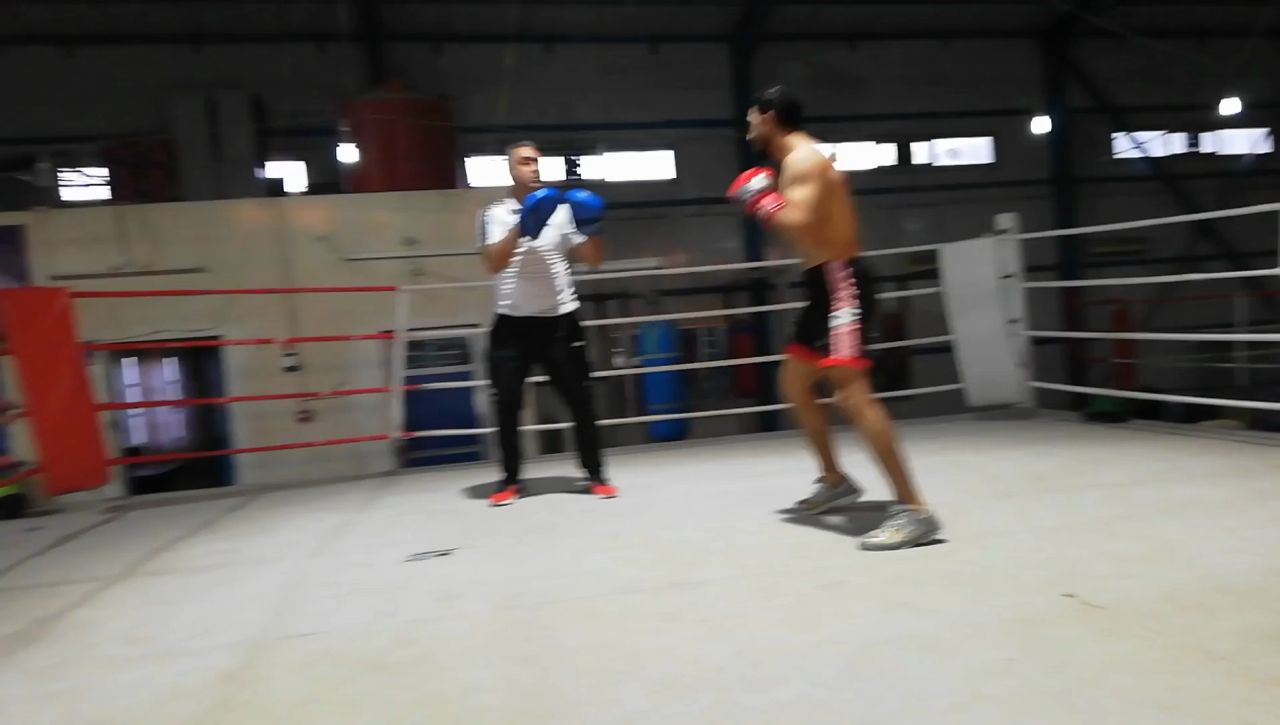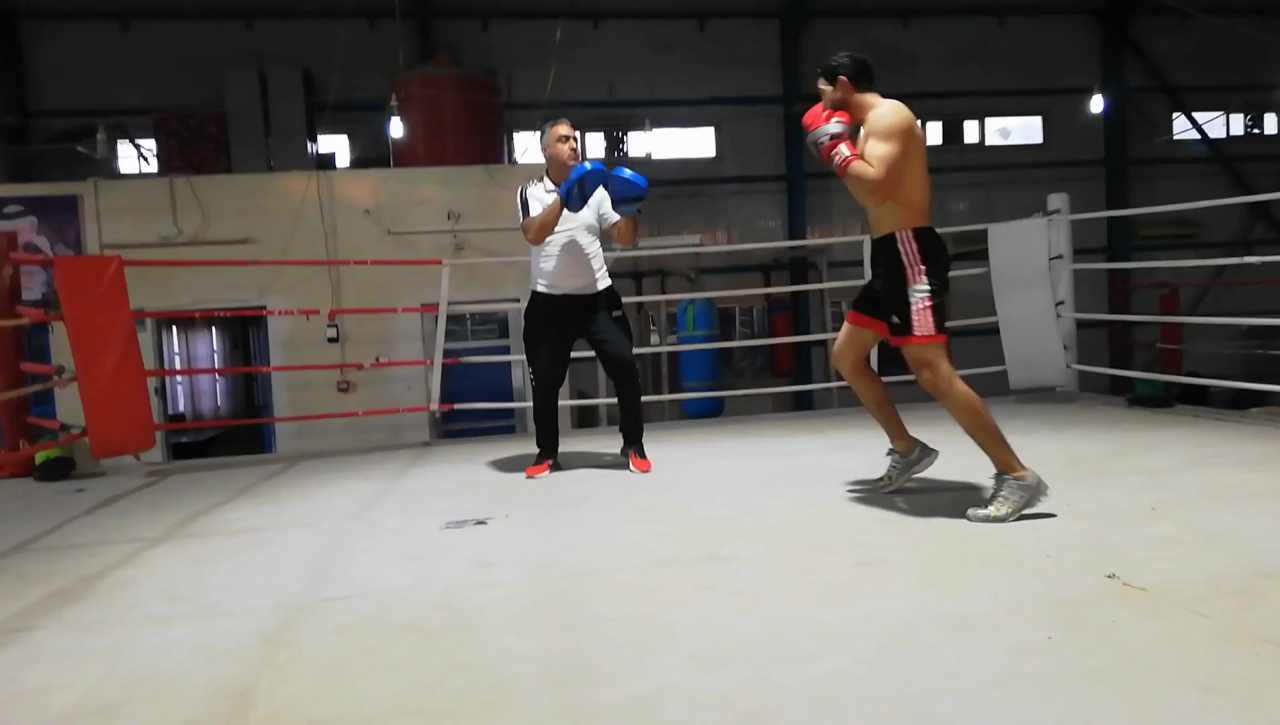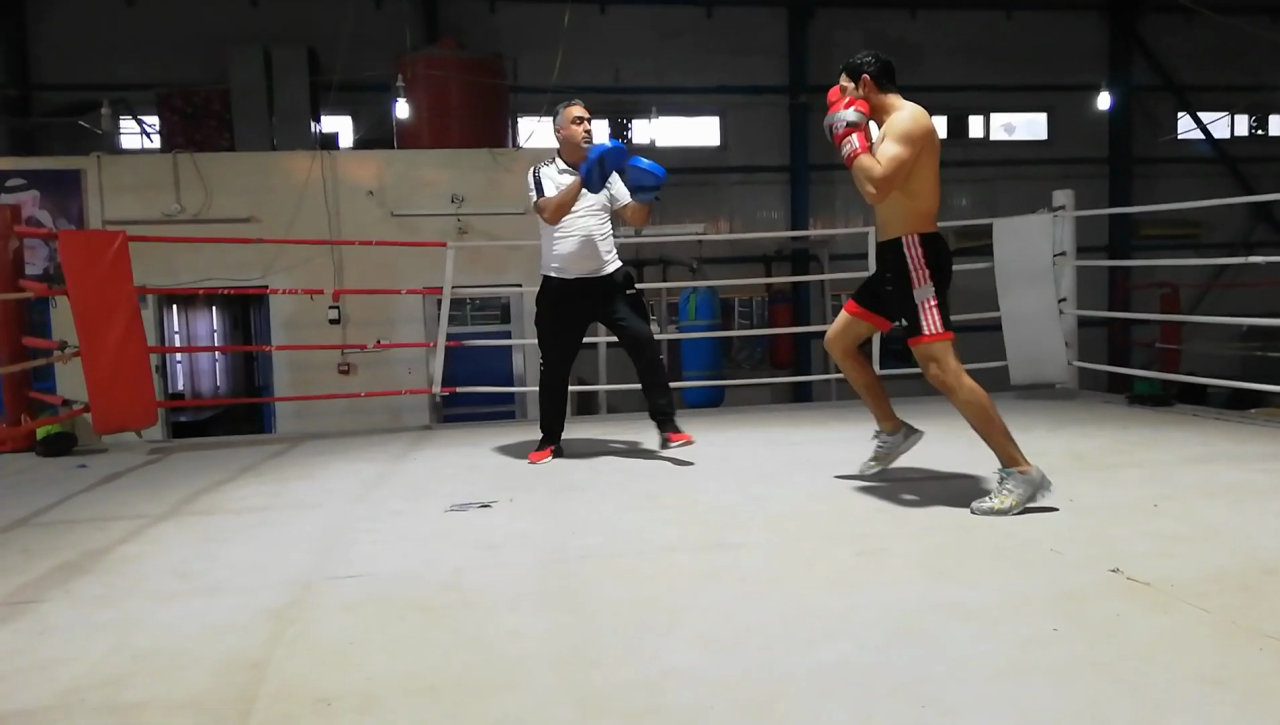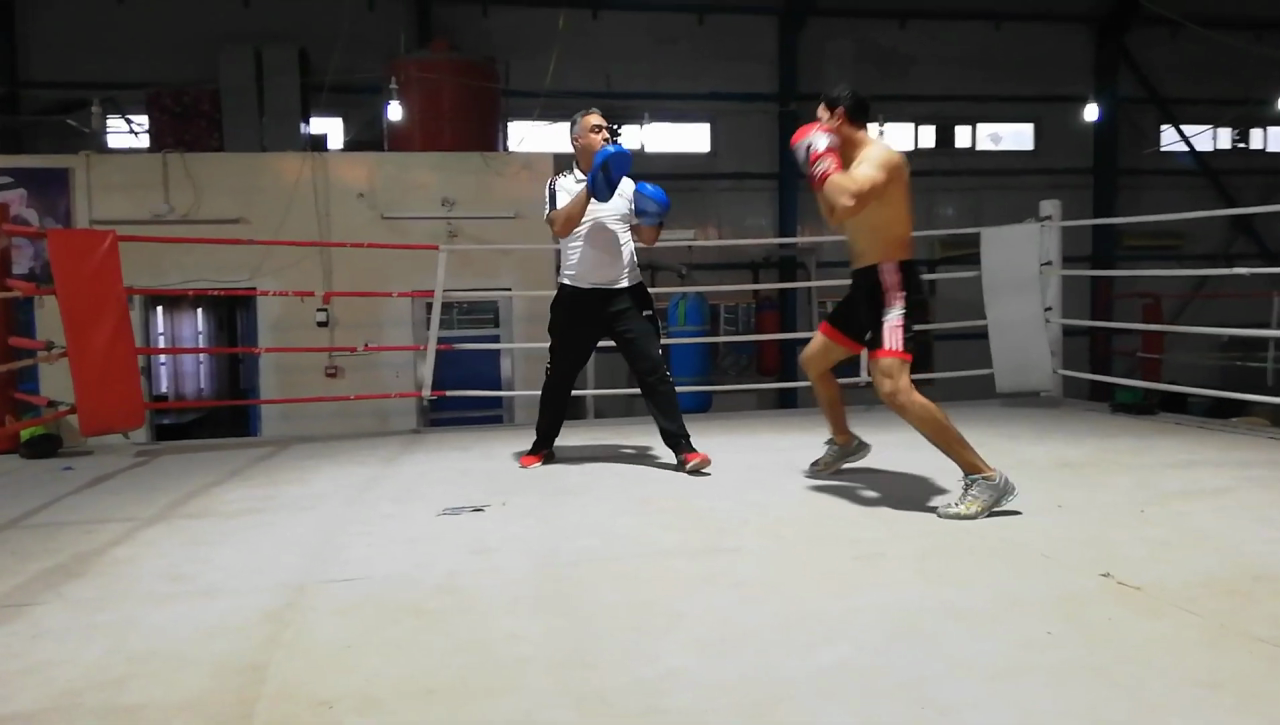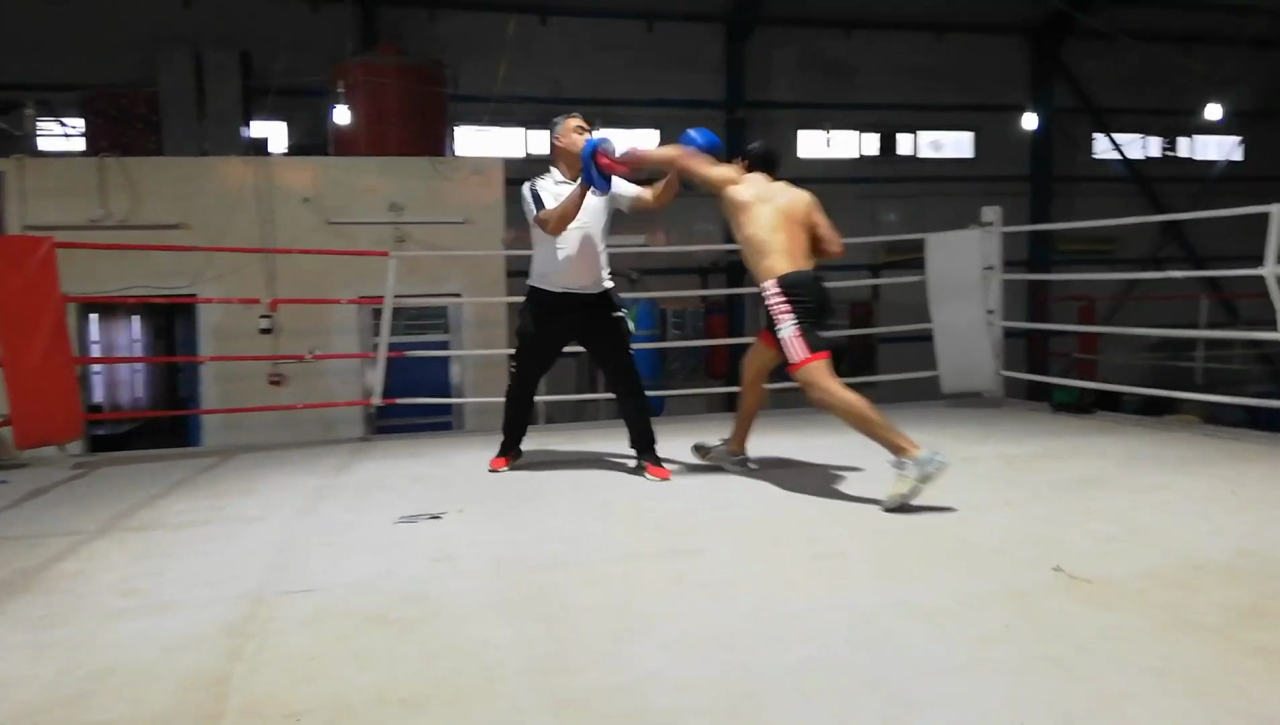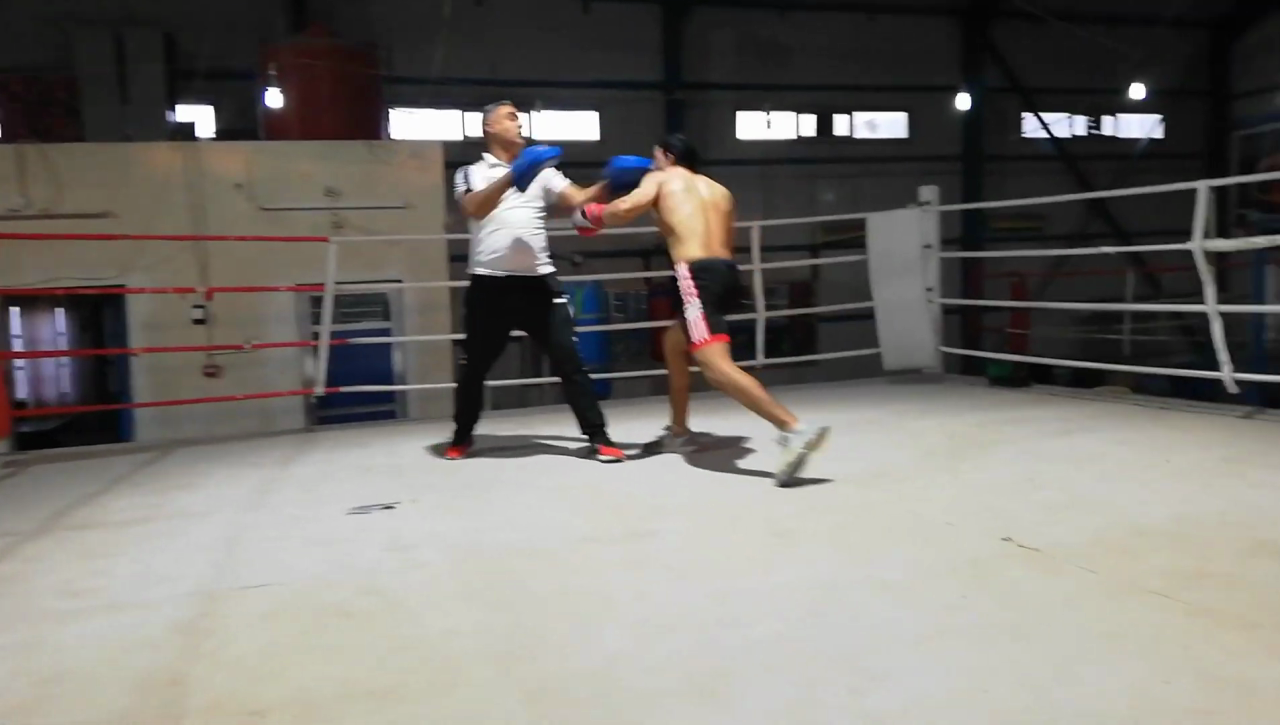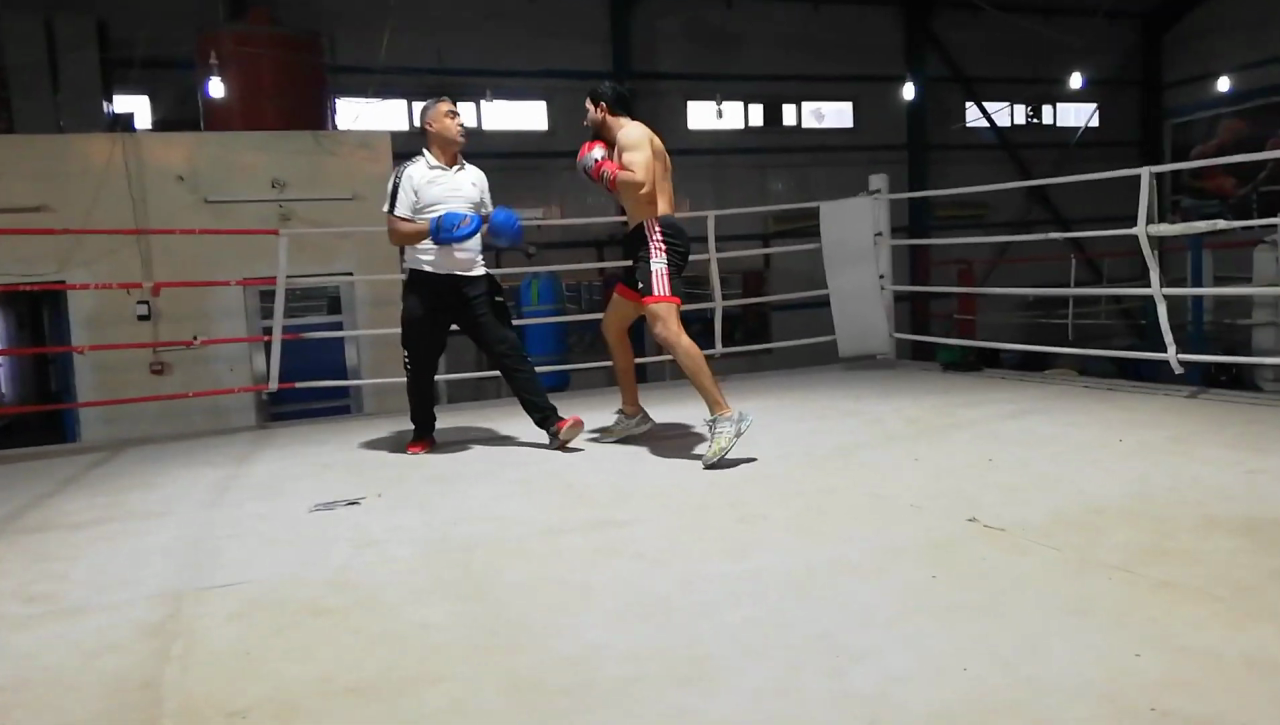
dt=0.2s
person 1, frame 1
left shoulder: (803, 156)
right shoulder: (798, 161)
left elbow: (800, 226)
left wrist: (760, 199)
right wrist: (763, 200)
left hip: (840, 283)
right hip: (826, 284)
left knee: (851, 394)
right knee: (794, 384)
left ankle: (913, 510)
right ankle: (834, 480)
person 1, frame 2
left shoulder: (888, 115)
right shoulder: (874, 124)
left elbow: (873, 187)
left wrist: (836, 145)
right wrist: (838, 150)
left hip: (910, 254)
right hip: (891, 259)
left knee: (933, 373)
right knee: (844, 356)
left ankle: (1018, 478)
right ankle: (907, 449)
person 1, frame 3
left shoulder: (908, 119)
right shoulder: (890, 126)
left elbow: (877, 187)
right elbow: (874, 192)
left wrist: (851, 133)
right wrist: (853, 140)
left hip: (916, 257)
right hip: (892, 259)
left knee: (940, 370)
right knee: (838, 341)
left ankle: (1021, 470)
right ankle: (893, 429)
person 1, frame 4
left shoulder: (881, 157)
right shoulder: (858, 160)
left elbow: (849, 202)
right elbow: (841, 215)
left wrist: (818, 159)
right wrist: (820, 161)
left hip: (891, 285)
right hip: (866, 288)
left knee: (893, 390)
right knee: (813, 363)
left ankle: (984, 477)
right ankle: (844, 441)
person 1, frame 5
left shoulder: (736, 182)
right shoulder: (802, 197)
left elbow: (681, 159)
right elbow: (834, 248)
left wrist: (630, 156)
left hip: (782, 294)
right hip: (810, 288)
left knee: (821, 386)
right knee: (753, 367)
left ankle: (912, 456)
right ankle: (734, 449)
person 1, frame 6
left shoulder: (661, 178)
right shoulder: (720, 191)
left elbow: (629, 206)
left wrist: (589, 214)
left hip: (696, 277)
right hip: (724, 274)
left knee: (717, 366)
right knee: (672, 346)
left ankle: (796, 430)
right ankle: (678, 431)
person 1, frame 7
left shoulder: (632, 133)
right shoulder: (629, 139)
left elbow: (640, 186)
left wrist: (602, 167)
right wrist: (601, 172)
left hip: (657, 239)
right hip: (646, 241)
left knee: (666, 329)
right knee: (612, 326)
left ankle: (725, 416)
right ankle: (632, 414)
person 2, frame 1
left shoulder: (561, 210)
right shoulder: (494, 214)
left elbow: (592, 258)
right elbow: (493, 263)
left wrist: (590, 229)
right wrist: (521, 226)
left hip: (559, 321)
right hip: (512, 324)
left knee: (580, 397)
right knee: (507, 403)
left ankle: (595, 474)
right ankle: (511, 479)
person 2, frame 2
left shoulder: (596, 189)
right shoulder: (530, 192)
left elbow: (627, 239)
right elbow: (534, 235)
left wrist: (628, 210)
right wrist: (564, 198)
left hip: (596, 297)
right hip: (549, 303)
left knee: (624, 365)
right knee: (545, 382)
left ankle: (633, 445)
right ankle: (547, 454)
person 2, frame 3
left shoulder: (606, 170)
right shoulder: (542, 173)
left elbow: (632, 218)
right elbow: (550, 214)
left wrist: (642, 196)
right wrist: (583, 179)
left hip: (609, 278)
right hip: (561, 286)
left knee: (644, 344)
right knee: (554, 368)
left ankle: (667, 426)
right ankle: (550, 440)
person 2, frame 4
left shoulder: (626, 185)
right shoulder: (560, 185)
left elbow: (648, 239)
right elbow: (560, 228)
left wrist: (652, 218)
right wrist: (592, 187)
left hip: (624, 295)
right hip: (577, 296)
left knee: (652, 368)
right knee: (559, 375)
left ankle: (681, 447)
right ankle: (542, 446)
person 2, frame 5
right shoulder: (536, 187)
left elbow: (651, 199)
right elbow: (553, 224)
left wrist: (678, 174)
right wrist: (583, 183)
left hip: (597, 299)
right hip: (547, 300)
left knee: (625, 374)
right knee: (524, 376)
left ankle: (646, 455)
right ankle: (509, 447)
person 2, frame 6
left shoulder: (541, 171)
right shoulder: (472, 173)
left elbow: (579, 198)
right elbow: (475, 209)
left wrist: (610, 181)
right wrist: (512, 176)
left hip: (538, 283)
right hip: (490, 286)
left knee: (568, 358)
right knee: (475, 366)
left ankle: (598, 438)
right ankle: (462, 436)
person 2, frame 7
left shoulder: (476, 175)
right shoulder: (410, 173)
left elbow: (487, 223)
right elbow: (396, 232)
left wrist: (500, 231)
right wrist: (433, 228)
left hip: (474, 281)
right hip: (426, 284)
left knee: (508, 350)
right knee: (420, 363)
left ankle: (550, 421)
right ankle: (423, 432)
